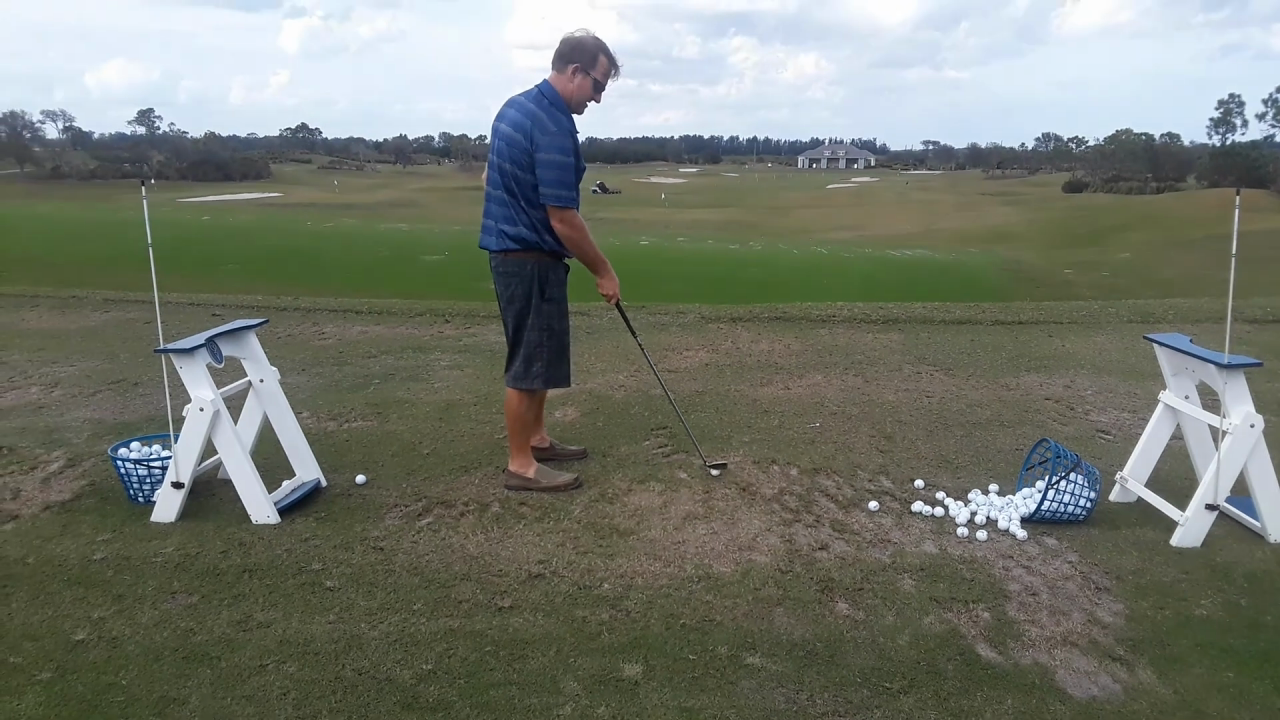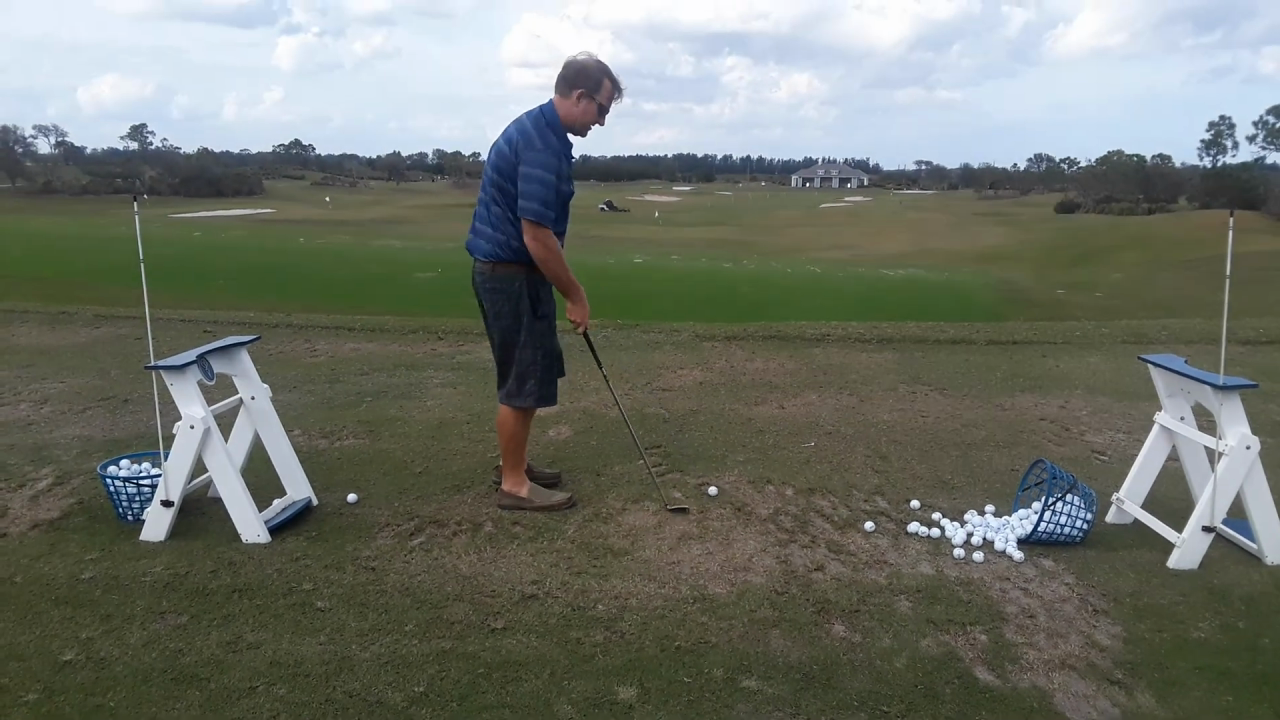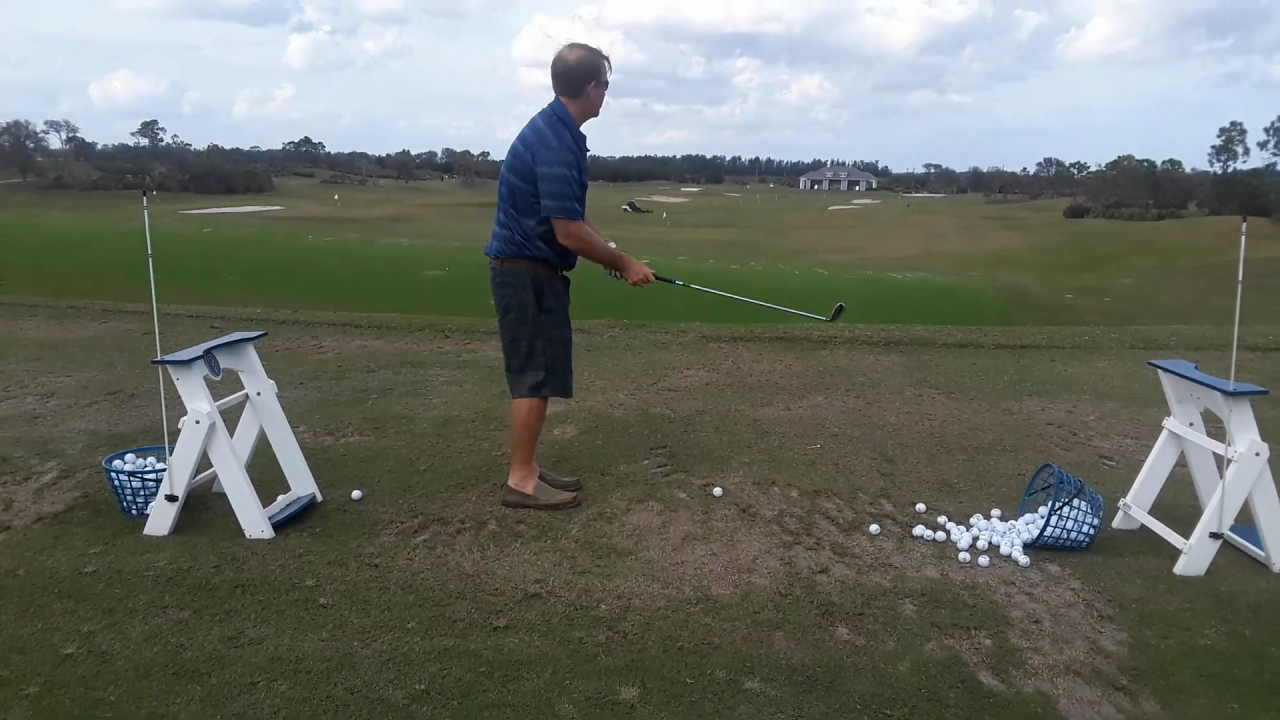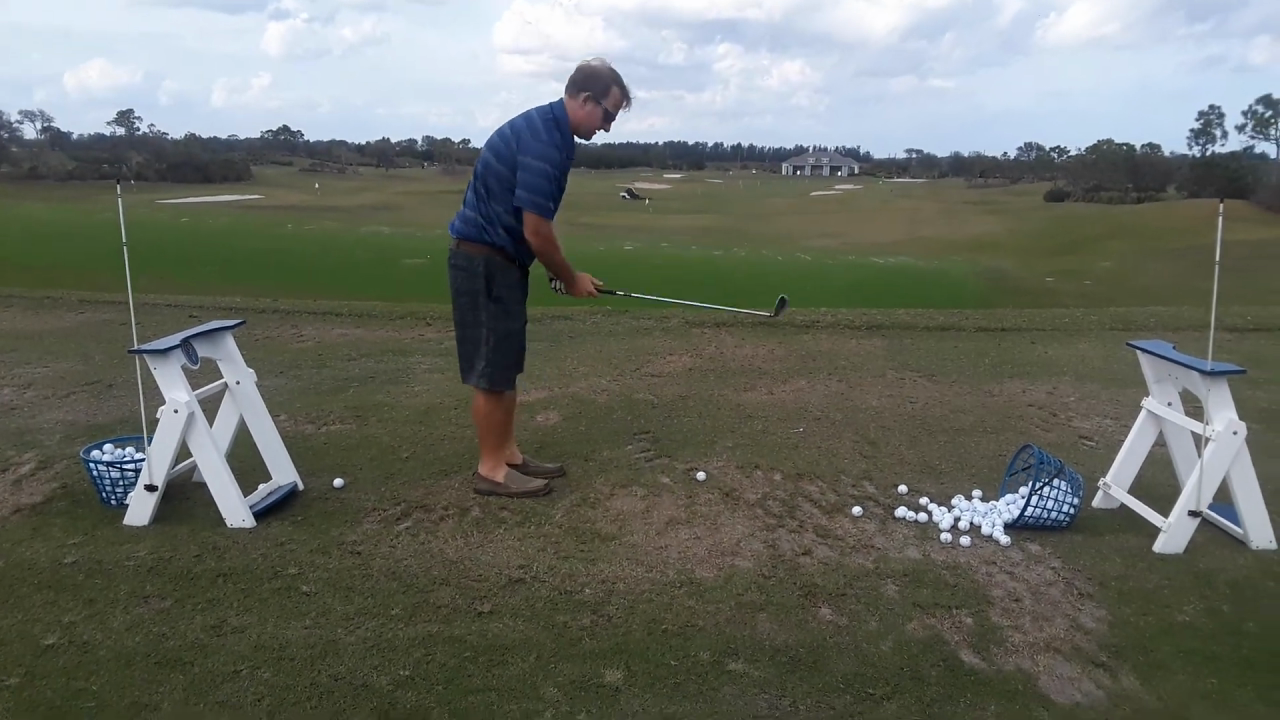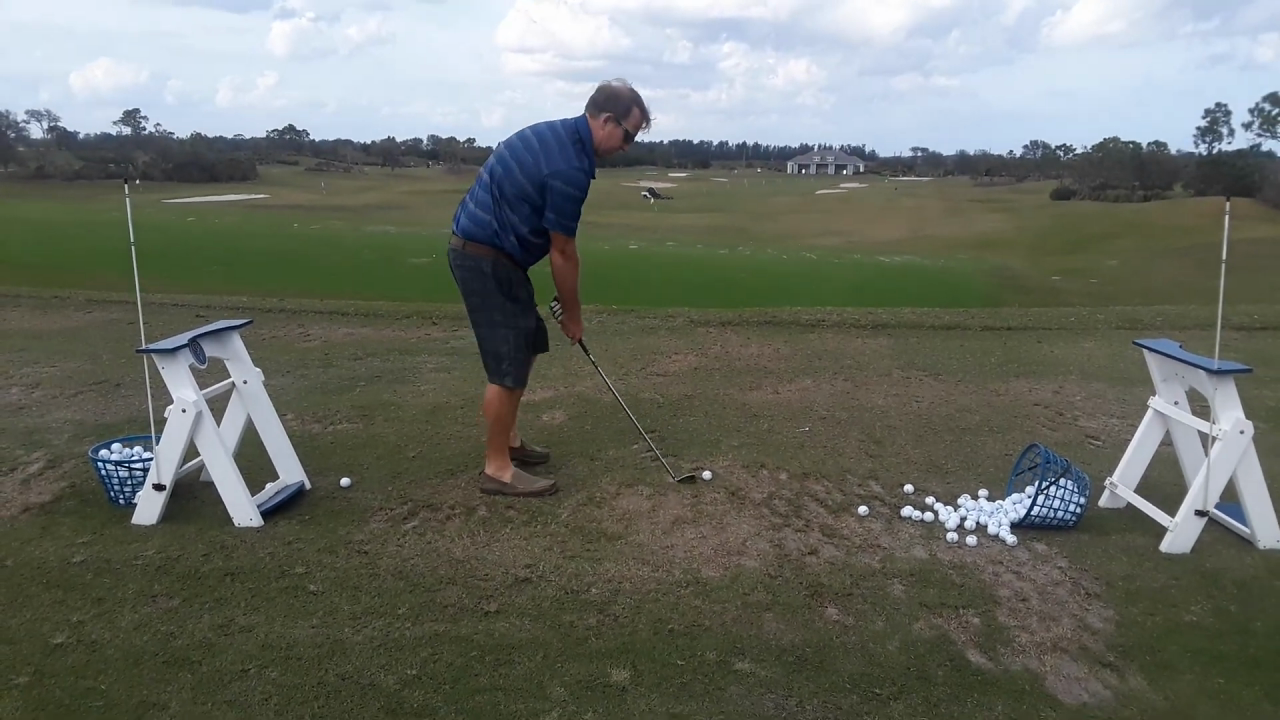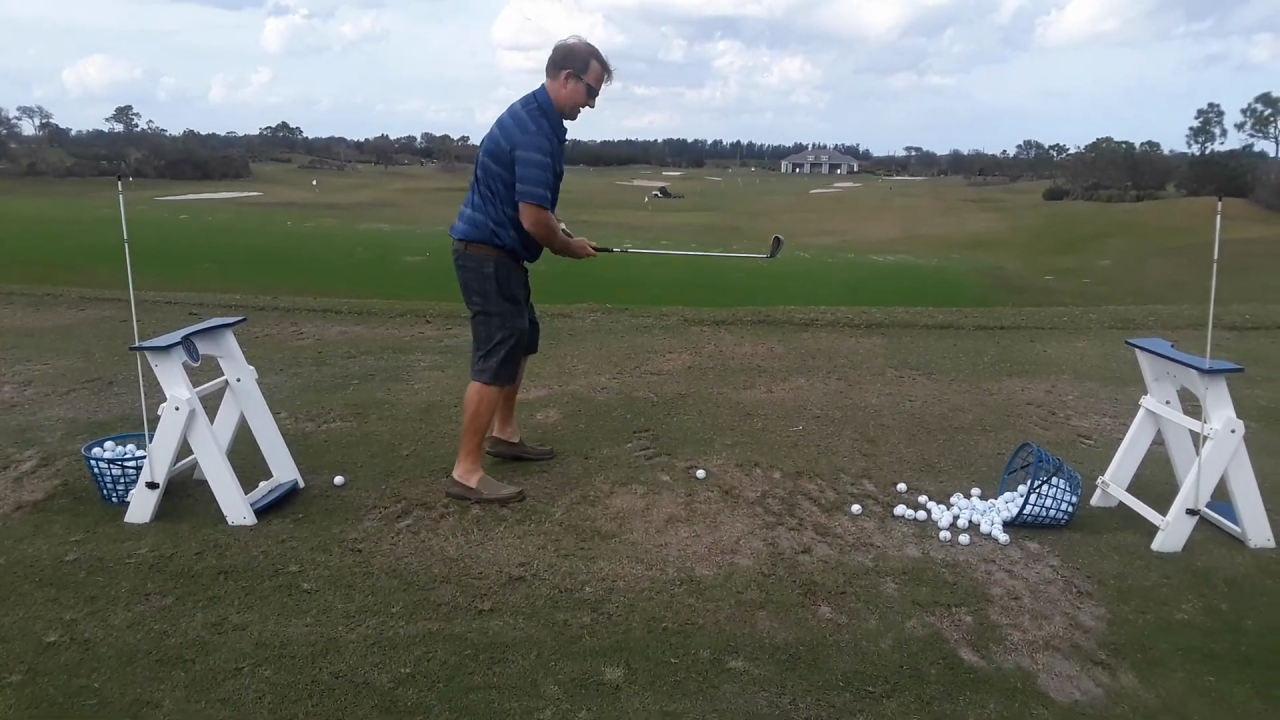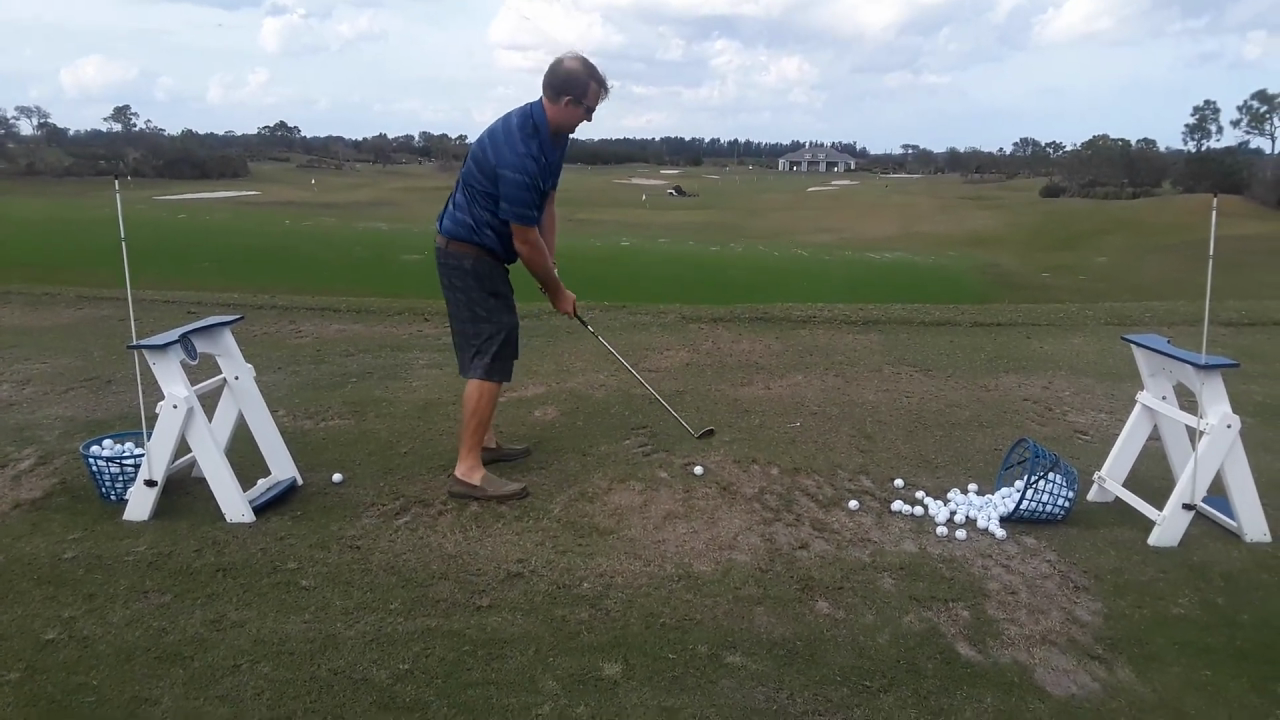
dt=0.7s
person 1, frame 1
left shoulder: (515, 106)
right shoulder: (553, 127)
left elbow: (492, 178)
right elbow: (563, 219)
right wrist: (602, 271)
left hip: (511, 249)
right hip: (531, 259)
left knee: (536, 355)
right knee: (530, 362)
left ankle: (537, 439)
right ankle: (520, 464)
person 1, frame 2
left shoulder: (532, 125)
right shoulder: (544, 145)
right elbow: (538, 237)
right wrist: (575, 296)
left hip: (504, 268)
right hip: (513, 275)
left knee: (534, 372)
right knee: (523, 380)
left ankle: (514, 462)
right ankle: (513, 484)
person 1, frame 3
left shoulder: (555, 130)
right shoulder: (554, 143)
left elbow: (570, 215)
right elbow: (569, 233)
left wrist: (609, 251)
right wrist: (623, 263)
left hip: (532, 271)
right hip: (526, 274)
left knee: (537, 376)
right knee: (538, 377)
left ankle: (527, 468)
right ankle: (520, 481)
person 1, frame 4
left shoulder: (547, 129)
right shoulder: (543, 140)
right elbow: (537, 231)
left wrist: (561, 271)
right wrist: (570, 278)
left hip: (497, 259)
right hip: (485, 260)
left knee: (506, 364)
right knee: (493, 367)
left ankle: (507, 453)
right ankle: (490, 469)
person 1, frame 5
left shoulder: (559, 135)
right shoulder: (569, 165)
right elbow: (563, 252)
right wrist: (572, 314)
left hip: (488, 250)
right hip: (486, 257)
left knee: (525, 345)
right knee: (508, 359)
left ankle: (508, 441)
right ankle: (497, 468)
person 1, frame 6
left shoulder: (539, 117)
right shoulder: (533, 131)
right elbow: (533, 219)
left wrist: (562, 235)
right wrist: (571, 247)
left hip: (494, 251)
right hip: (488, 255)
left knee: (519, 342)
right knee: (496, 359)
left ankle: (504, 433)
right ankle: (465, 471)
person 1, frame 7
left shoulder: (549, 132)
right shoulder: (518, 152)
left elbow: (545, 204)
right elbow: (525, 240)
left wrist: (552, 267)
right wrist: (557, 292)
left hip: (479, 252)
right hip: (468, 254)
left knee: (496, 347)
right knee: (488, 356)
left ankle: (482, 440)
right ankle: (468, 470)
